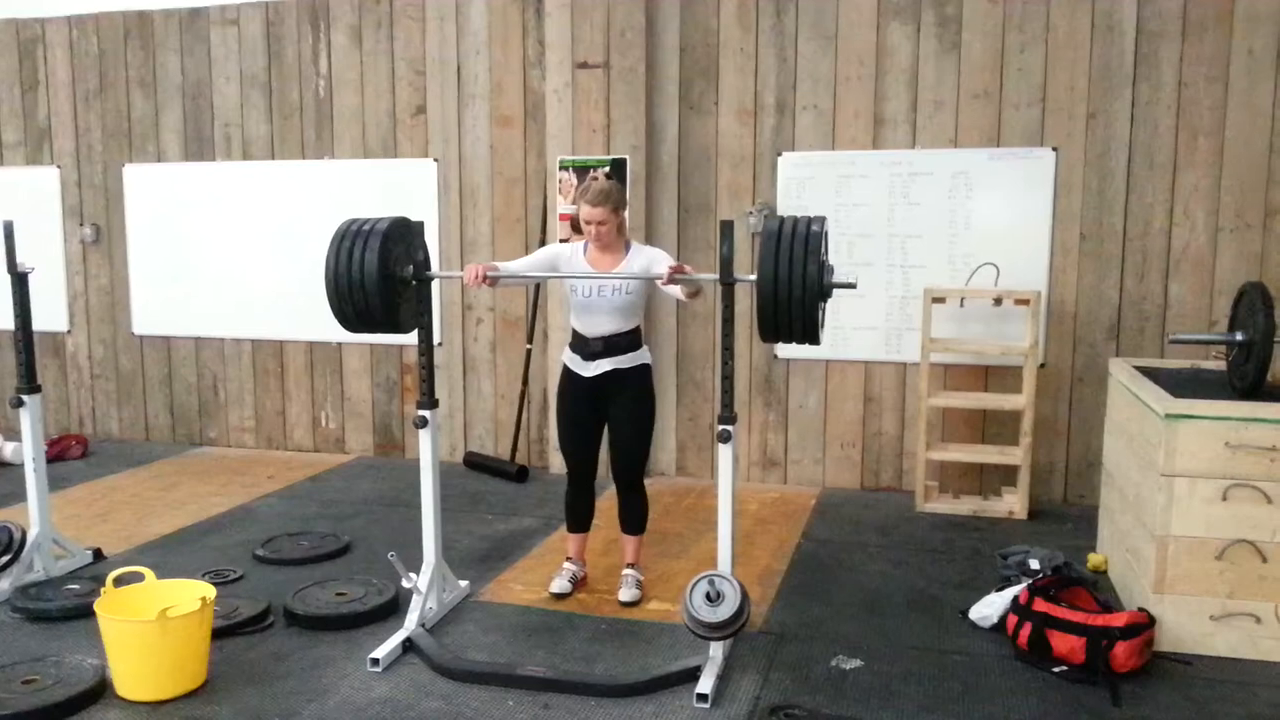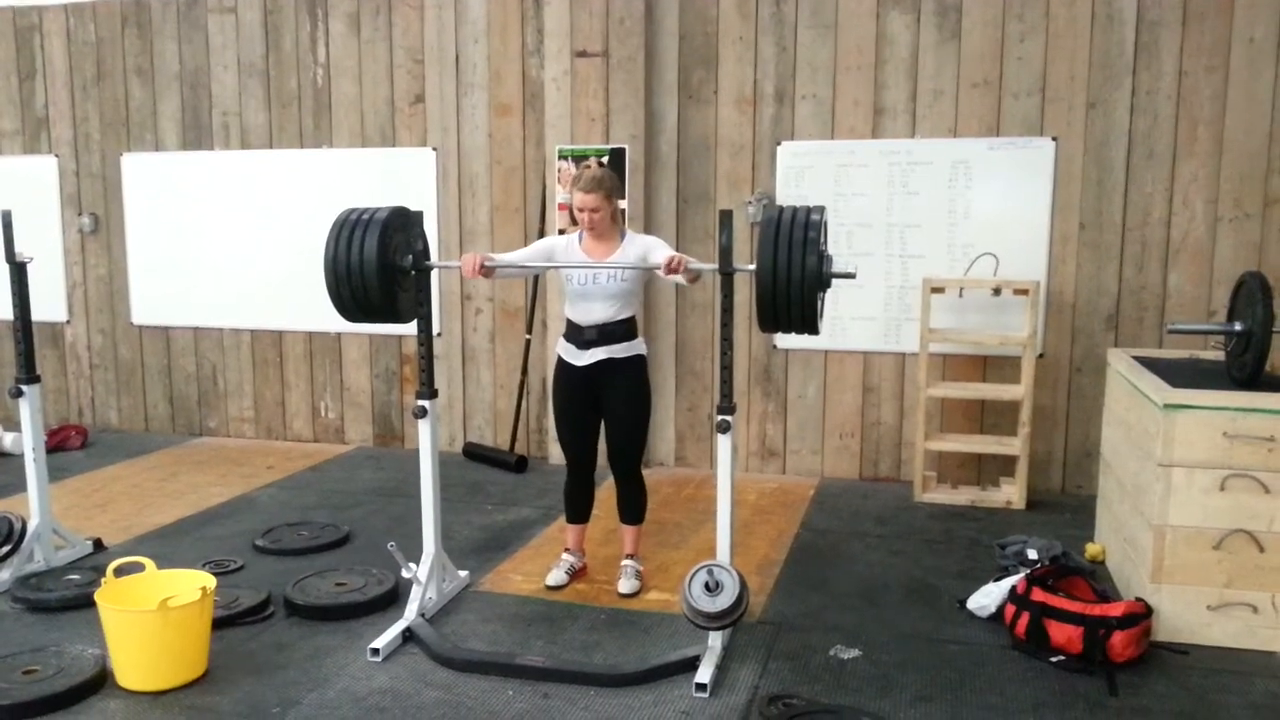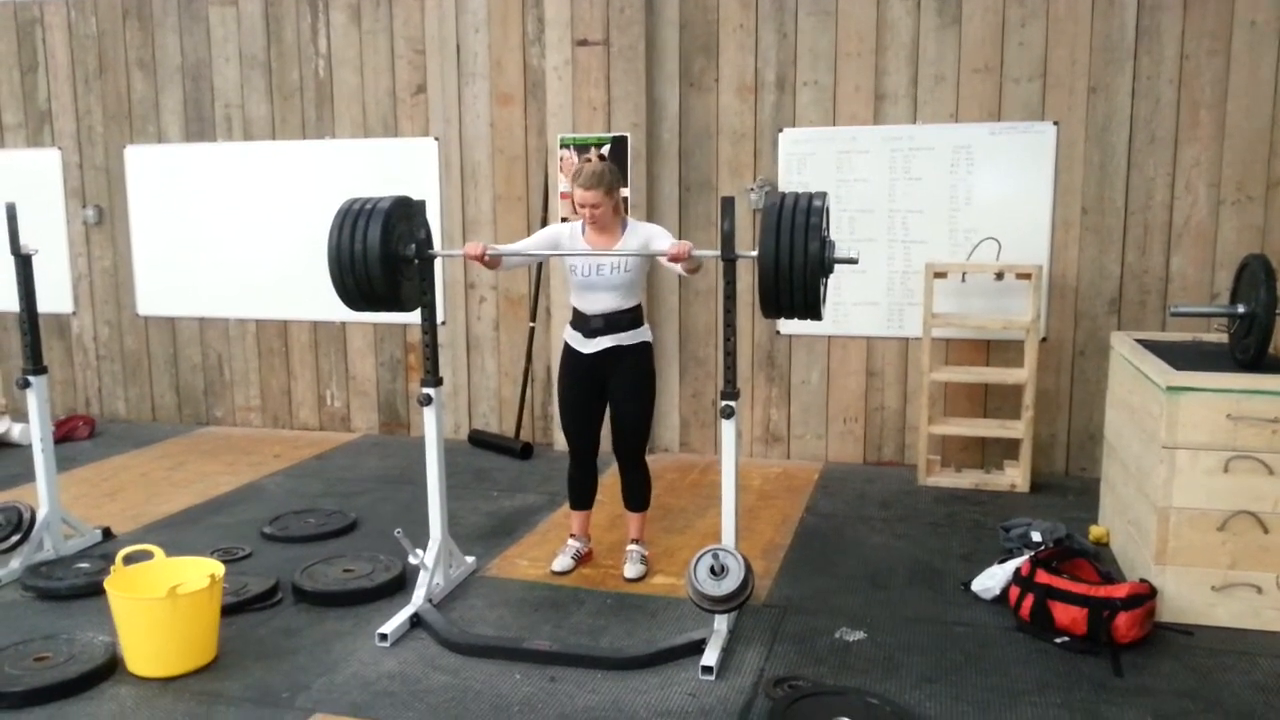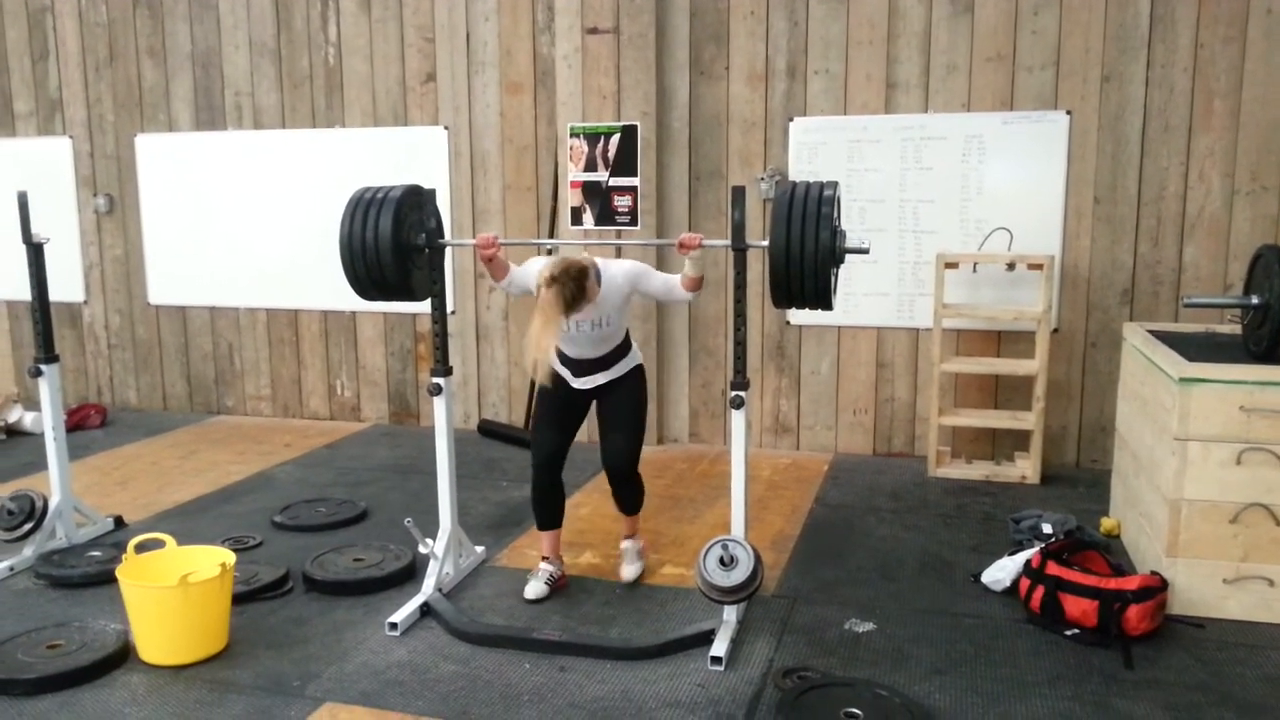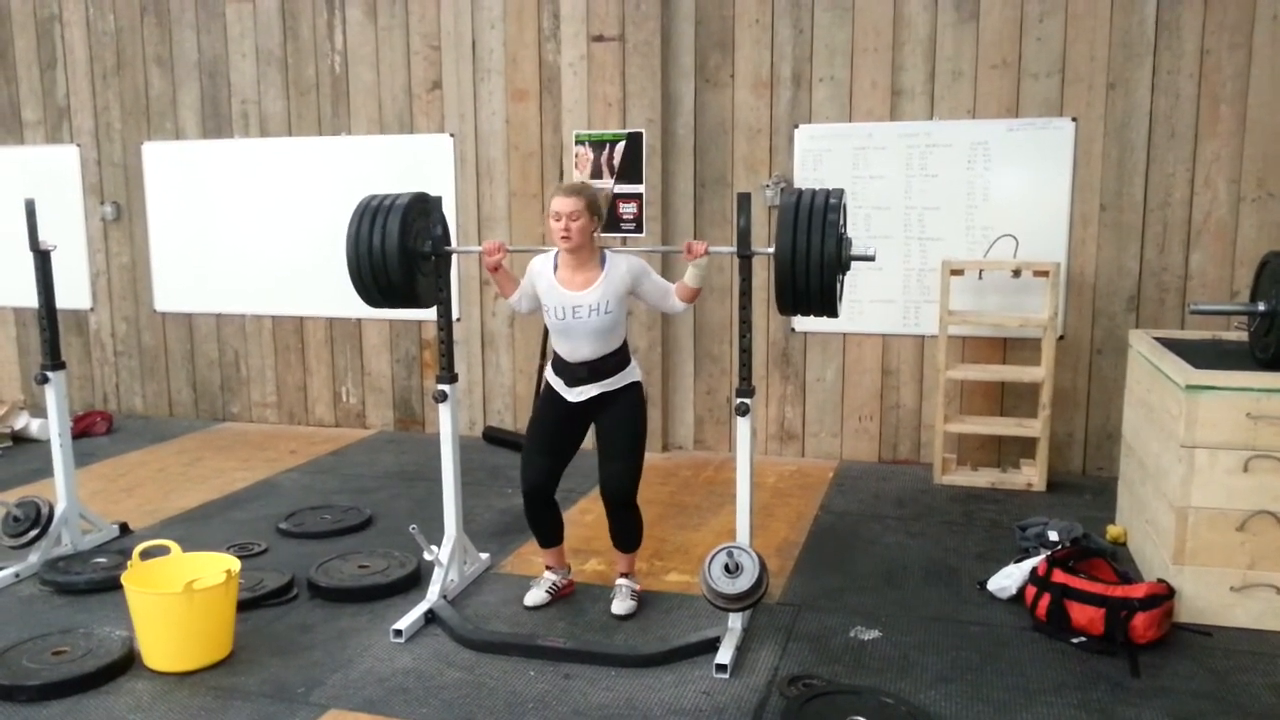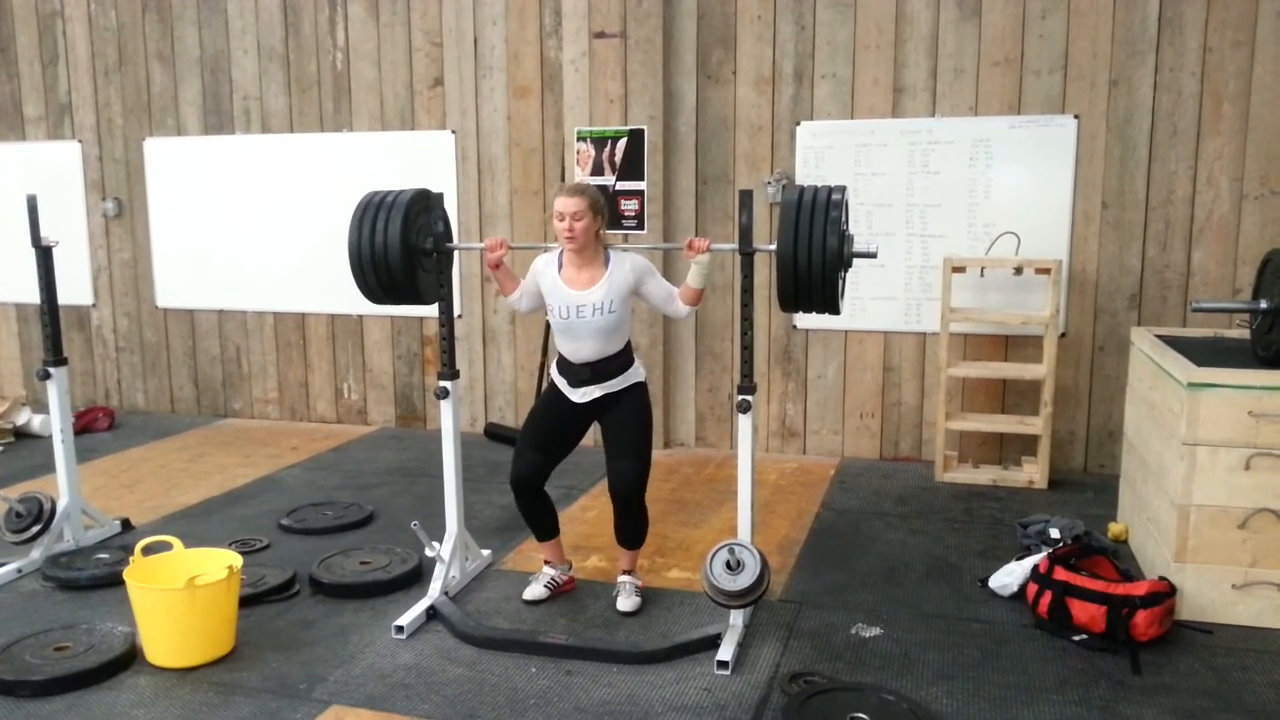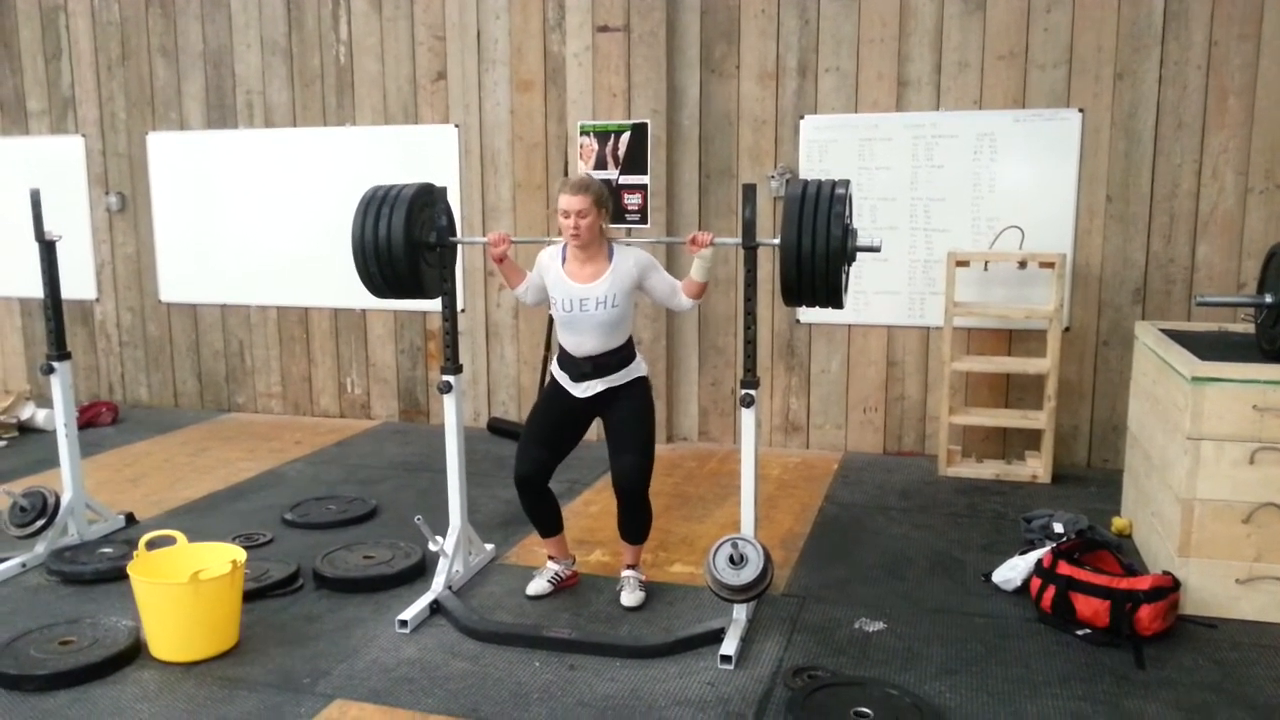
dt=0.7s
person 1, frame 1
left shoulder: (646, 257)
right shoulder: (564, 254)
left elbow: (688, 291)
right elbow: (512, 270)
left wrist: (685, 278)
right wrist: (484, 270)
left hip: (628, 375)
right hip: (578, 372)
left knee: (628, 476)
right knee: (578, 474)
left ankle: (631, 569)
right ankle: (573, 563)
person 1, frame 2
left shoulder: (641, 246)
right shoulder: (559, 246)
left elbow: (686, 274)
right elbow: (506, 263)
left wrist: (683, 266)
right wrist: (480, 262)
left hip: (623, 364)
right hip: (572, 362)
left knee: (625, 466)
right knee: (577, 465)
left ankle: (630, 560)
right ankle: (572, 554)
person 1, frame 3
left shoulder: (644, 234)
right shoulder: (563, 235)
left elbow: (684, 263)
right elbow: (510, 255)
left wrist: (685, 256)
right wrist: (484, 254)
left hip: (629, 351)
right hip: (579, 350)
left knee: (629, 452)
right knee: (580, 450)
left ankle: (636, 545)
right ankle: (578, 540)
person 1, frame 4
left shoulder: (621, 275)
right shoulder: (541, 279)
left elbow: (684, 290)
right elbow: (508, 279)
left wrist: (693, 260)
right wrist: (491, 259)
left hip: (619, 377)
right hip: (564, 375)
left knee: (619, 464)
right knee: (544, 462)
left ankle: (631, 540)
right ankle: (550, 564)
person 1, frame 5
left shoulder: (625, 268)
right shoulder: (539, 268)
left elbow: (675, 303)
right elbow: (521, 304)
left wrist: (696, 269)
right wrist: (495, 269)
left hip: (617, 390)
right hip: (561, 387)
left knee: (618, 492)
right knee: (534, 487)
left ankle: (626, 580)
right ankle: (556, 573)
person 1, frame 6
left shoulder: (629, 267)
right shoulder: (544, 266)
left elbow: (679, 306)
right elbow: (522, 302)
left wrist: (699, 267)
right wrist: (497, 266)
left hip: (621, 389)
right hip: (566, 386)
left knee: (627, 489)
right knee: (523, 477)
left ankle: (628, 576)
right ankle: (556, 568)
person 1, frame 7
left shoulder: (632, 262)
right shoulder: (548, 260)
left elbow: (682, 299)
right elbow: (529, 294)
left wrist: (701, 262)
right wrist: (501, 260)
left hip: (623, 384)
right hip: (567, 381)
left knee: (631, 484)
right knee: (527, 475)
left ankle: (631, 572)
right ankle: (559, 564)
